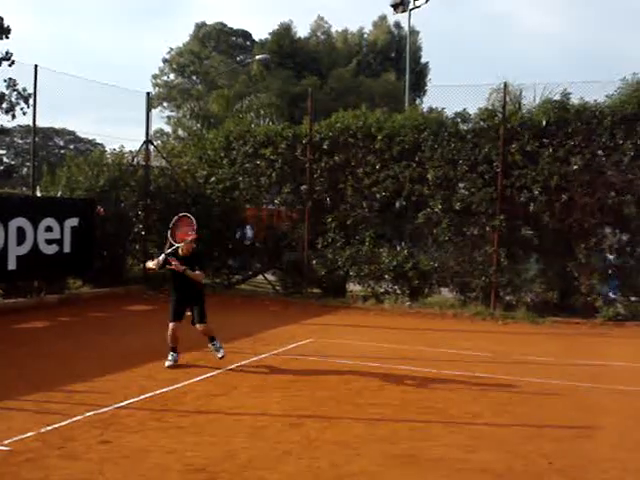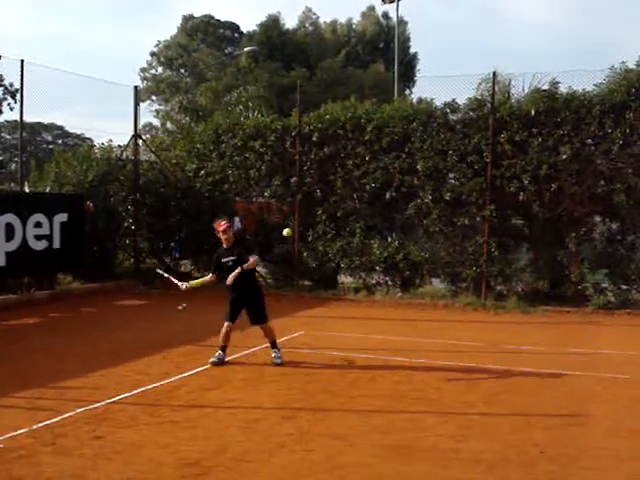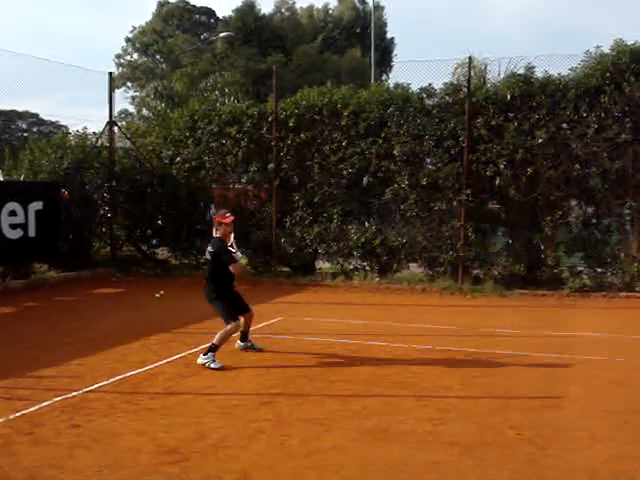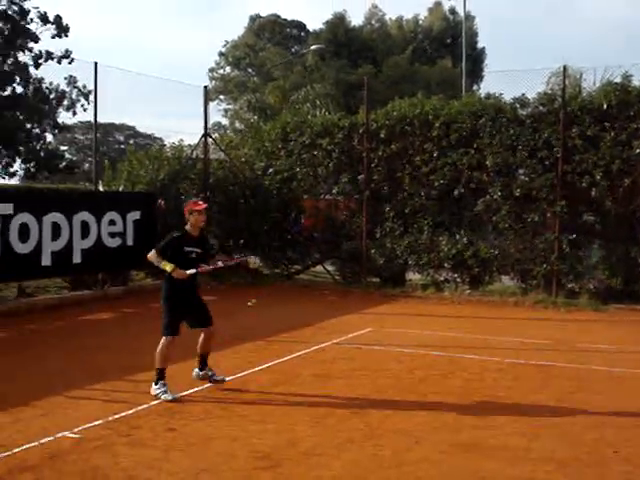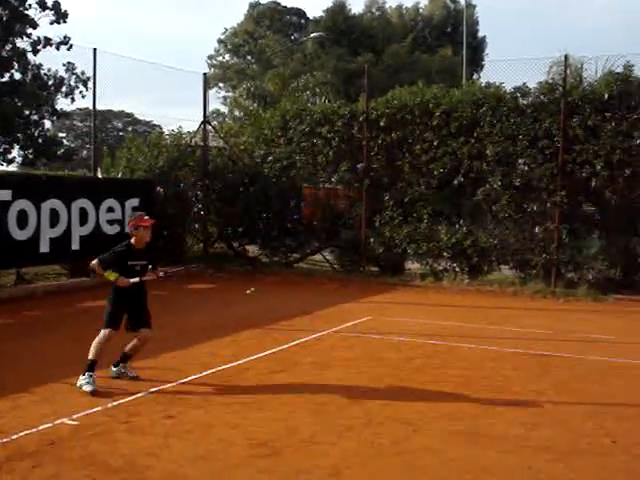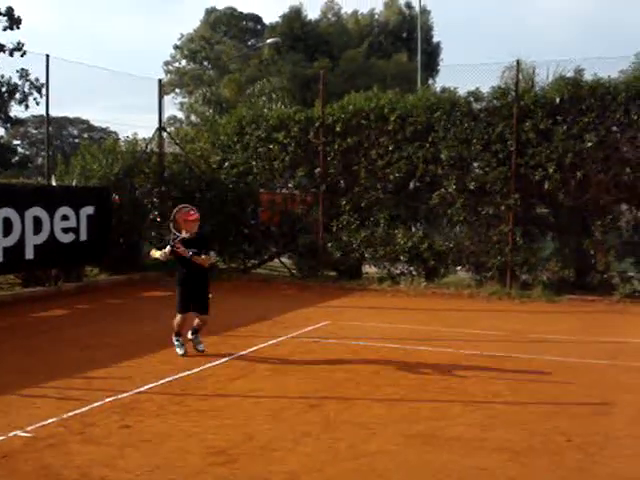
dt=0.7s
person 1, frame 1
left shoulder: (196, 256)
right shoulder: (170, 256)
left elbow: (200, 278)
right elbow: (149, 264)
left wrist: (183, 268)
right wrist: (155, 263)
left hip: (195, 295)
right hip: (178, 296)
left knee: (202, 327)
right knee: (173, 327)
left ankle: (213, 341)
right ankle: (173, 354)
person 1, frame 2
left shoulder: (243, 244)
right shoulder: (219, 254)
left elbow: (254, 260)
right elbow: (212, 277)
left wrist: (238, 271)
right wrist: (190, 284)
left hip: (252, 291)
right hip: (235, 294)
left knee: (263, 324)
right knee: (228, 325)
left ankle: (275, 350)
right ankle: (221, 353)
person 1, frame 3
left shoulder: (219, 242)
right shoulder: (219, 247)
right elbow: (235, 269)
left wrist: (232, 258)
right wrist: (237, 259)
left hip: (226, 289)
right hip: (217, 292)
left knee: (248, 314)
right knee: (234, 324)
left ankle: (243, 341)
right ankle: (207, 356)
person 1, frame 4
left shoulder: (203, 240)
right shoulder: (176, 239)
left elbow: (207, 262)
right elbow: (152, 256)
left wrist: (217, 261)
right wrist: (172, 268)
left hip: (191, 293)
right hip: (173, 295)
left knee: (208, 330)
right knee: (169, 338)
left ankle: (202, 369)
right ankle: (159, 383)
person 1, frame 5
left shoulder: (150, 251)
right shoulder: (120, 251)
left elbow: (154, 271)
right elbow: (95, 264)
left wrist: (152, 275)
right wrist: (115, 278)
left hip: (138, 296)
right hip: (119, 295)
left knee: (145, 334)
right knee: (108, 333)
left ankle: (120, 365)
right ankle: (87, 375)
person 1, frame 6
left shoulder: (202, 239)
right shoulder: (176, 241)
left elbow: (206, 262)
right elbow: (153, 252)
left wrist: (188, 254)
right wrist: (160, 254)
left hip: (201, 282)
right hip: (184, 282)
left knee: (203, 318)
right knee: (182, 316)
left ankle: (193, 334)
right ankle: (177, 338)
